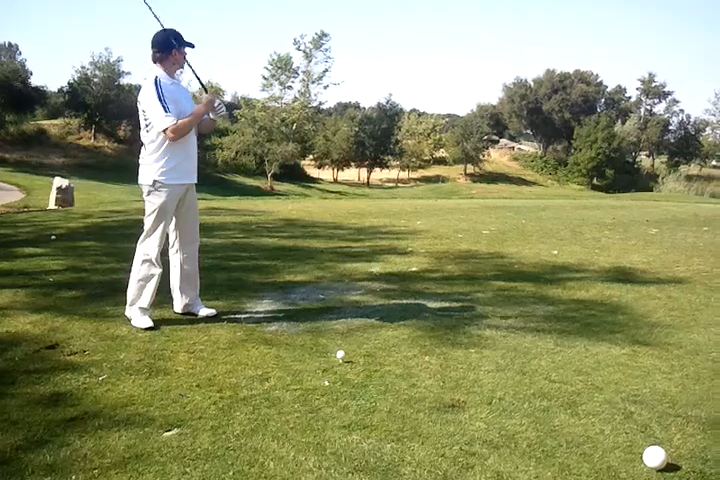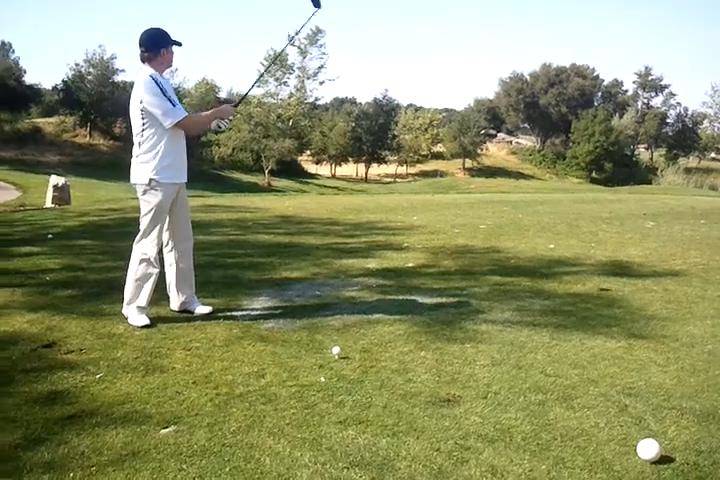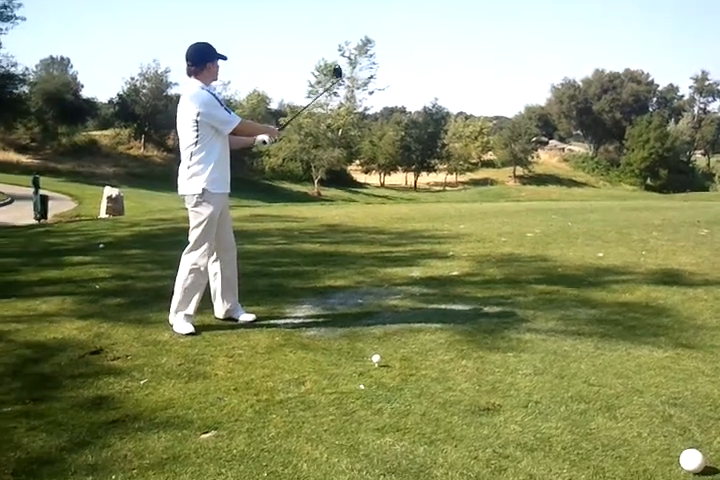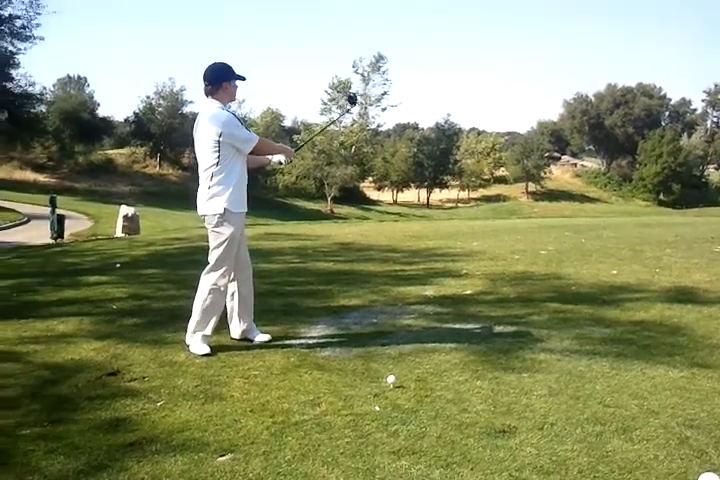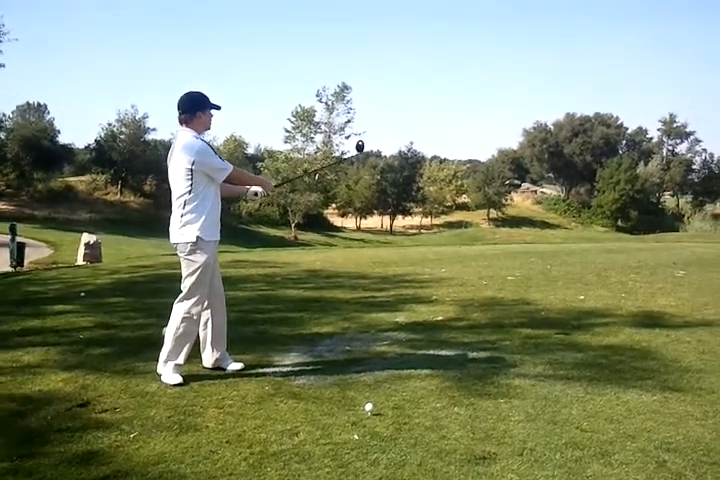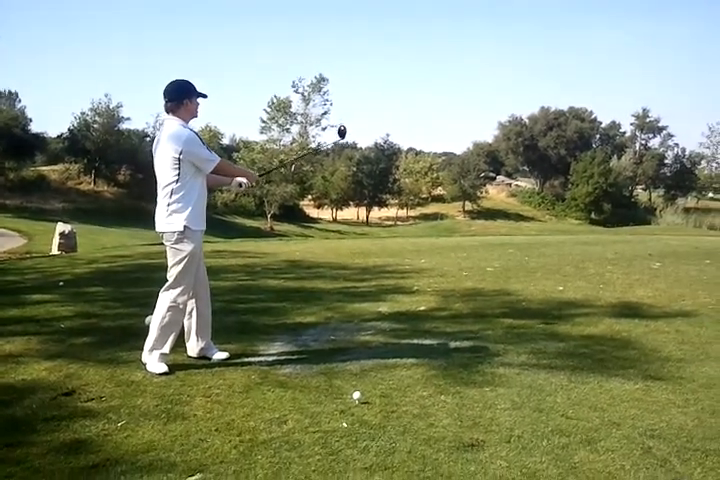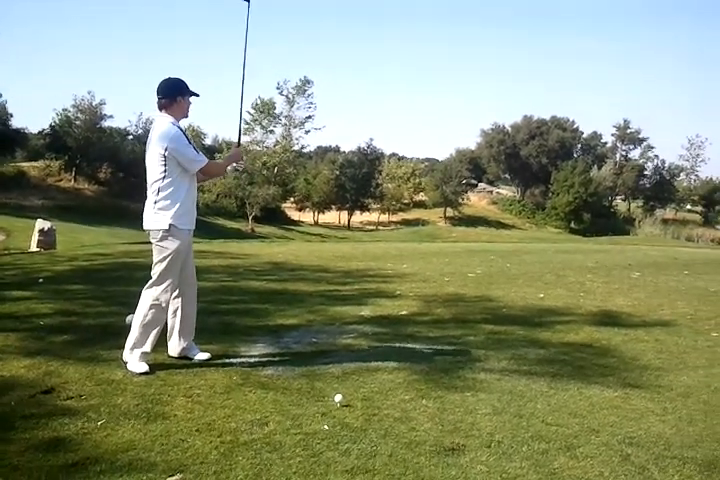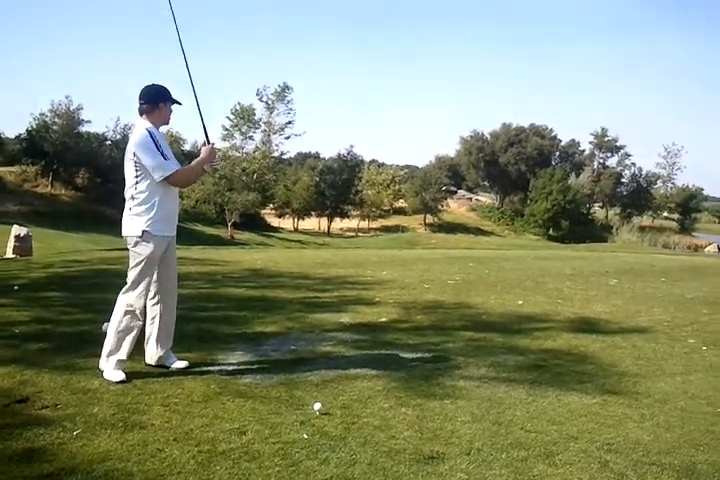
dt=0.4s
person 1, frame 1
left shoulder: (180, 88)
right shoulder: (154, 87)
left elbow: (202, 128)
right elbow: (173, 132)
left wrist: (213, 115)
right wrist: (201, 109)
left hip: (186, 179)
right hip: (162, 179)
left knee: (187, 242)
right knee: (153, 244)
left ankle: (187, 300)
right ankle: (137, 307)
person 1, frame 2
left shoulder: (160, 84)
right shoulder: (149, 85)
left elbow: (183, 126)
right elbow: (185, 124)
left wrist: (211, 122)
right wrist: (218, 111)
left hip: (174, 177)
right hip: (155, 177)
left knee: (181, 239)
right knee: (149, 243)
left ankle: (183, 298)
right ankle: (134, 306)
person 1, frame 3
left shoulder: (196, 96)
right shoulder: (202, 97)
left elbow: (223, 140)
right elbow: (239, 126)
left wrist: (256, 140)
right wrist: (267, 130)
left hip: (214, 187)
right hip: (203, 187)
left knee: (224, 248)
right knee: (199, 252)
left ankle: (227, 305)
right ankle: (180, 313)
person 1, frame 4
left shoulder: (208, 116)
right shoulder: (222, 117)
right elbow: (258, 144)
left wrist: (271, 159)
right wrist: (284, 150)
left hip: (229, 206)
right hip: (223, 207)
left knee: (240, 269)
right knee: (219, 272)
left ankle: (242, 326)
right ankle: (197, 334)
person 1, frame 5
left shoulder: (183, 145)
right shoulder: (195, 146)
left elbow: (215, 187)
right elbow: (232, 174)
left wrist: (248, 190)
right wrist: (261, 182)
left hip: (201, 235)
right hip: (195, 235)
left knee: (213, 297)
right knee: (191, 301)
left ankle: (215, 354)
right ankle: (168, 363)
person 1, frame 6
left shoulder: (167, 134)
right shoulder: (183, 135)
right elbow: (218, 165)
left wrist: (232, 181)
right wrist: (246, 173)
left hip: (185, 224)
right hip: (181, 224)
left knee: (198, 287)
right knee: (178, 290)
left ankle: (200, 344)
right ankle: (153, 353)
person 1, frame 7
left shoulder: (164, 130)
right shoulder: (171, 133)
left elbow: (192, 175)
right elbow: (206, 169)
left wrist: (225, 165)
right wrist: (231, 158)
left hip: (177, 222)
right hip: (169, 223)
left knee: (185, 286)
right knee: (161, 288)
left ankle: (181, 343)
right ankle: (134, 351)
person 1, frame 8
left shoulder: (153, 137)
right shoulder: (146, 137)
left elbow: (176, 180)
right elbow: (175, 179)
left wrist: (203, 166)
right wrist: (203, 159)
left hip: (163, 230)
right hip: (147, 230)
left knee: (165, 292)
right knee: (135, 295)
left ankle: (159, 352)
right ankle: (111, 360)
